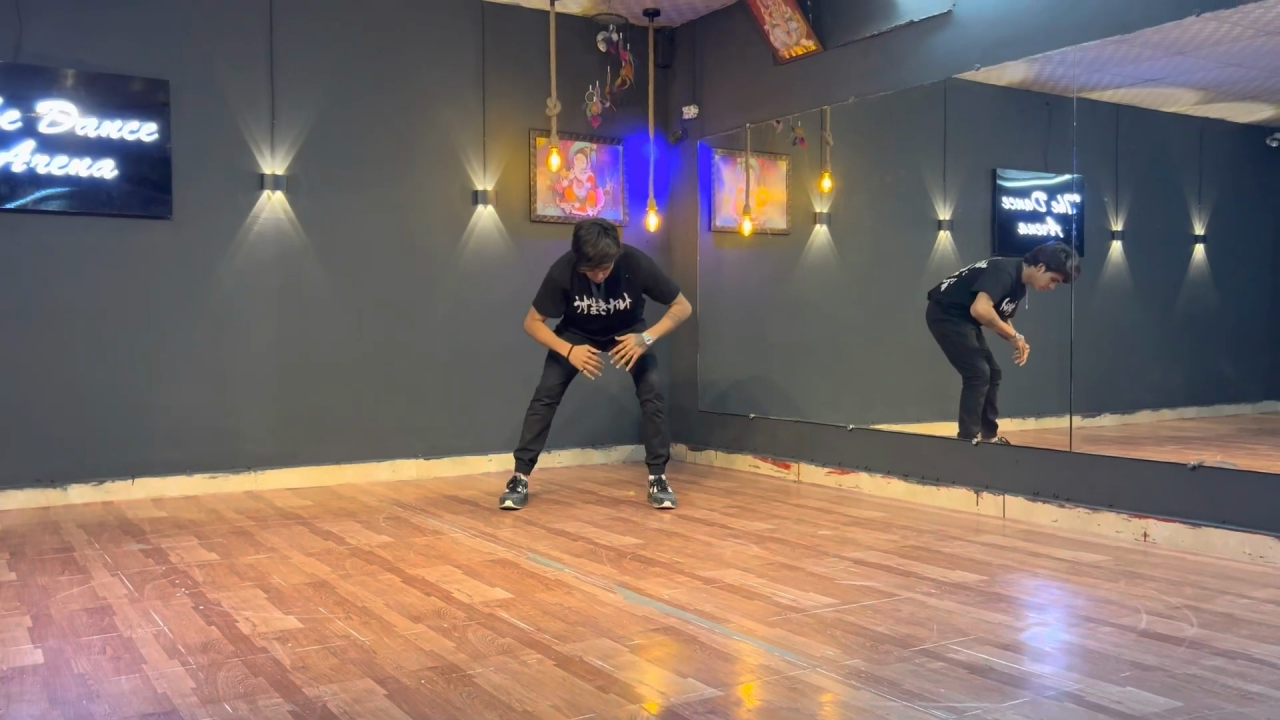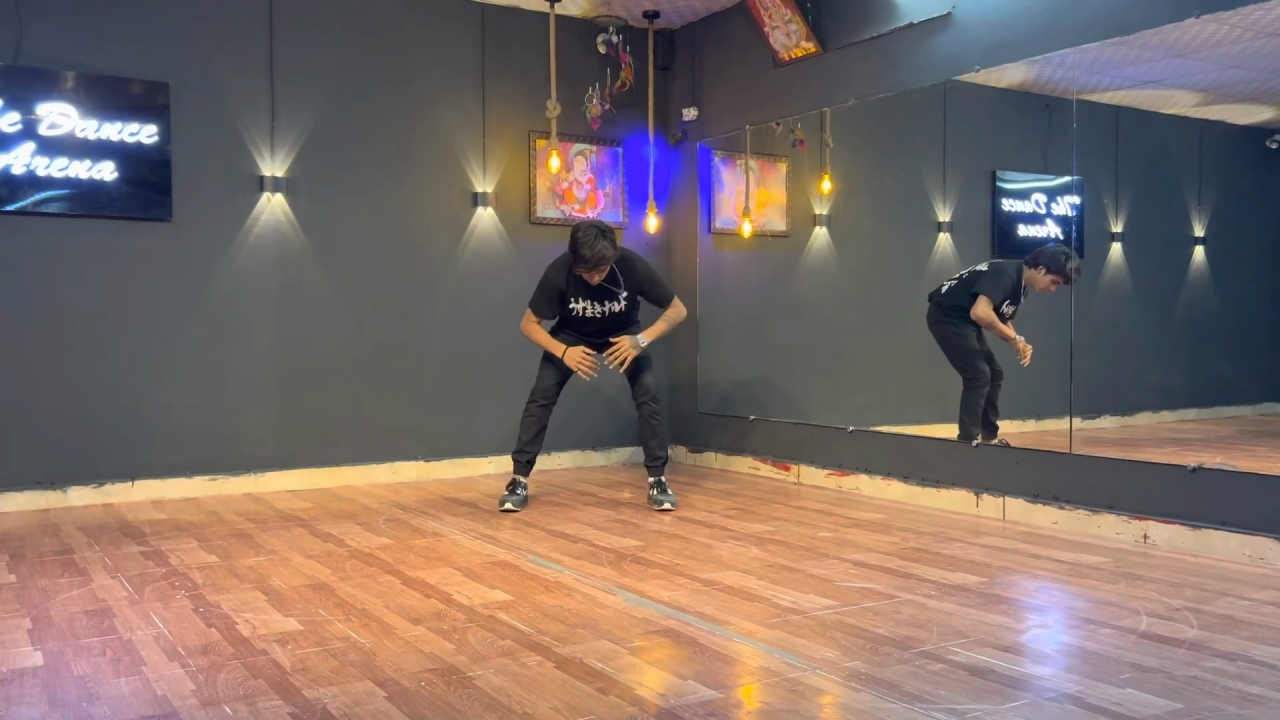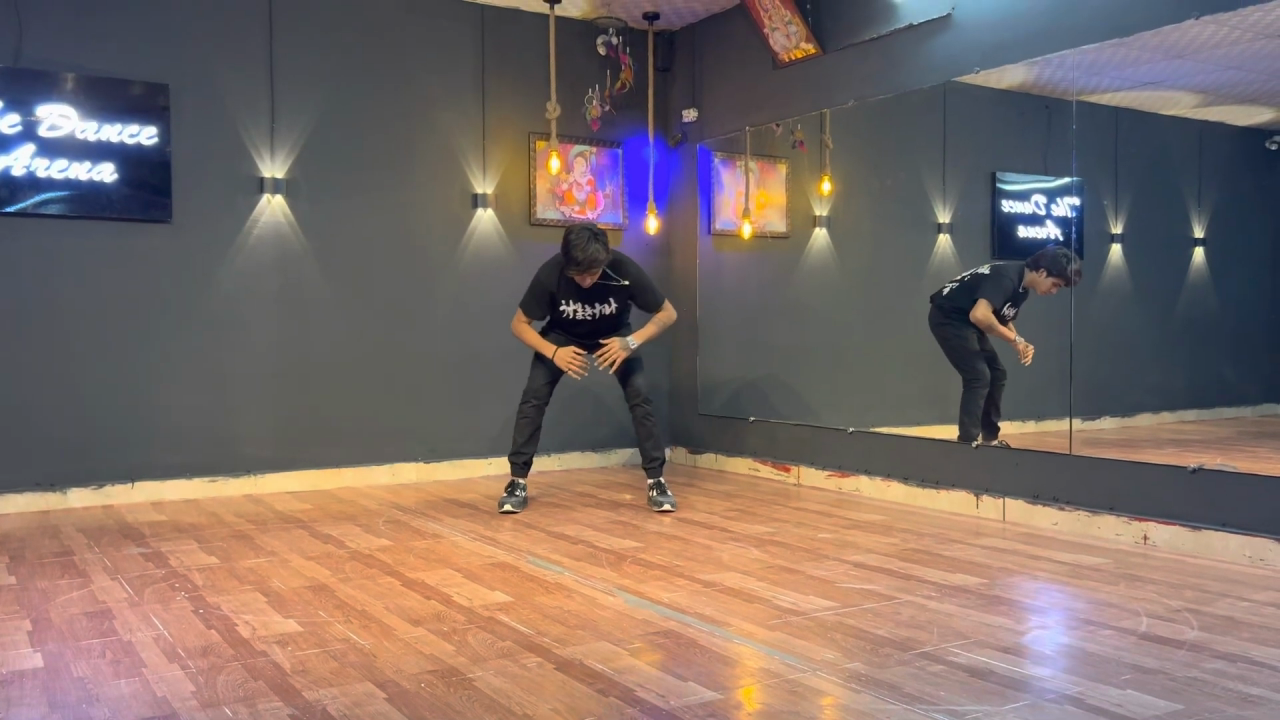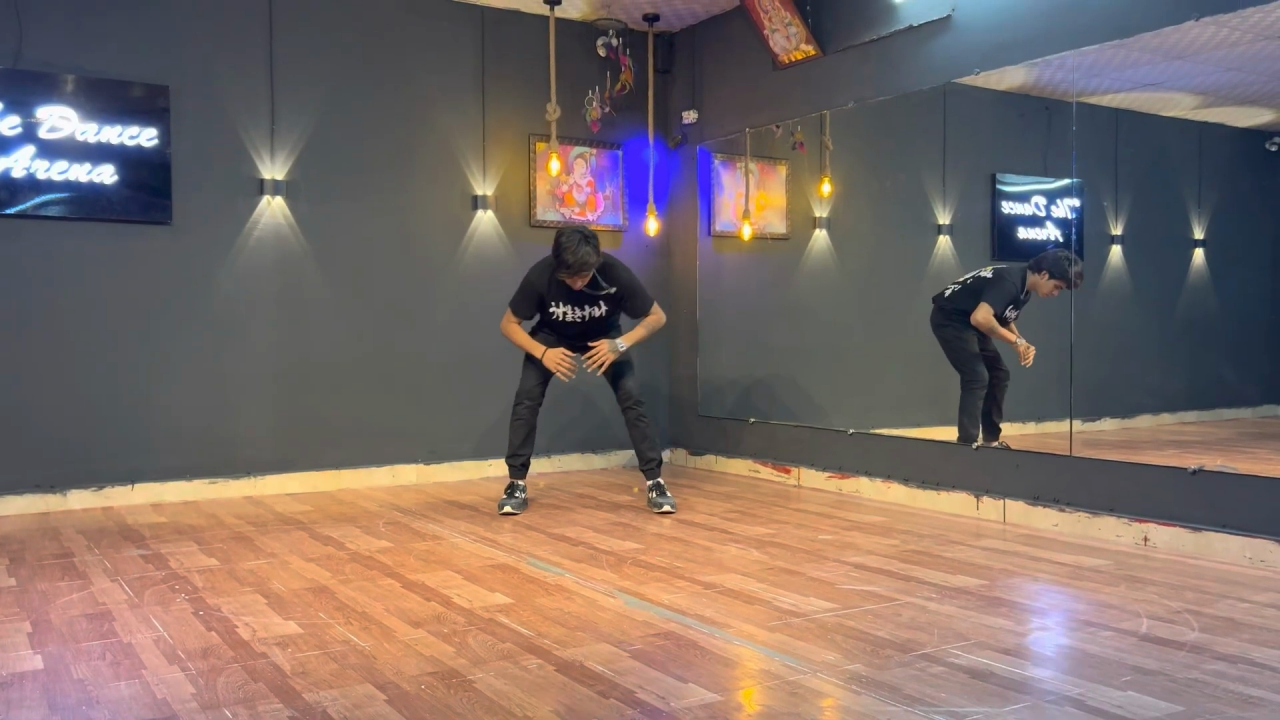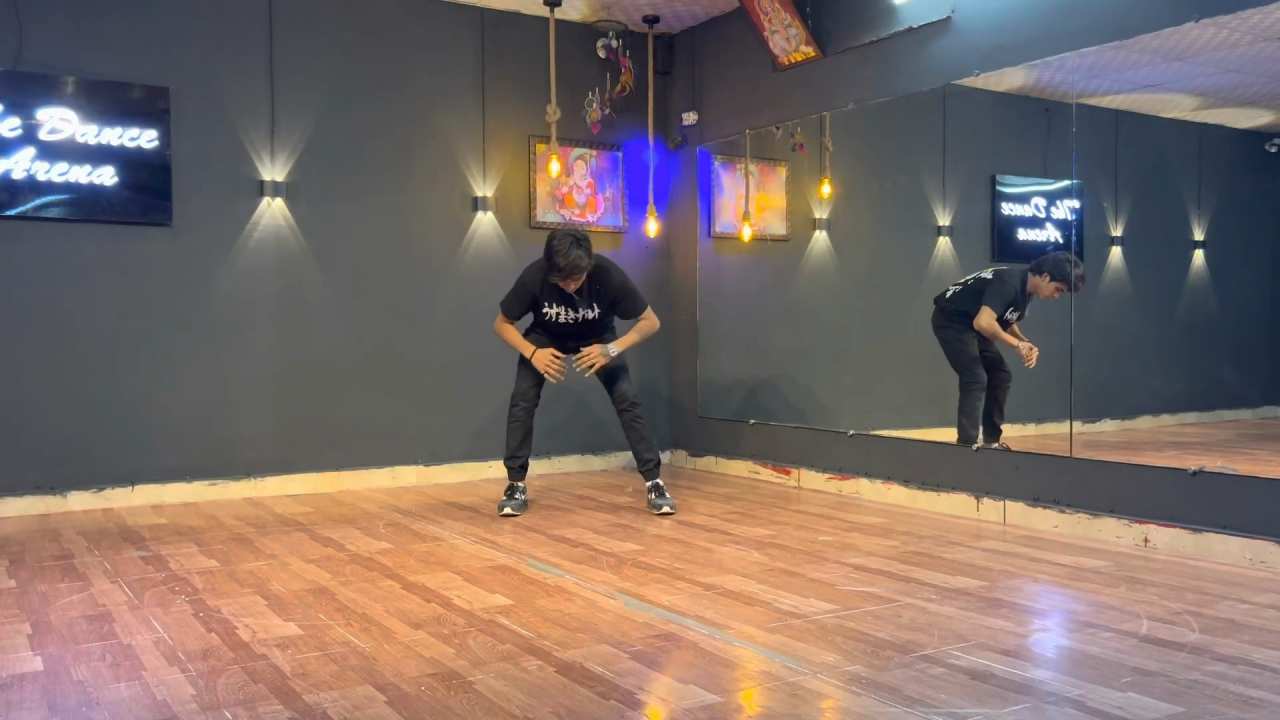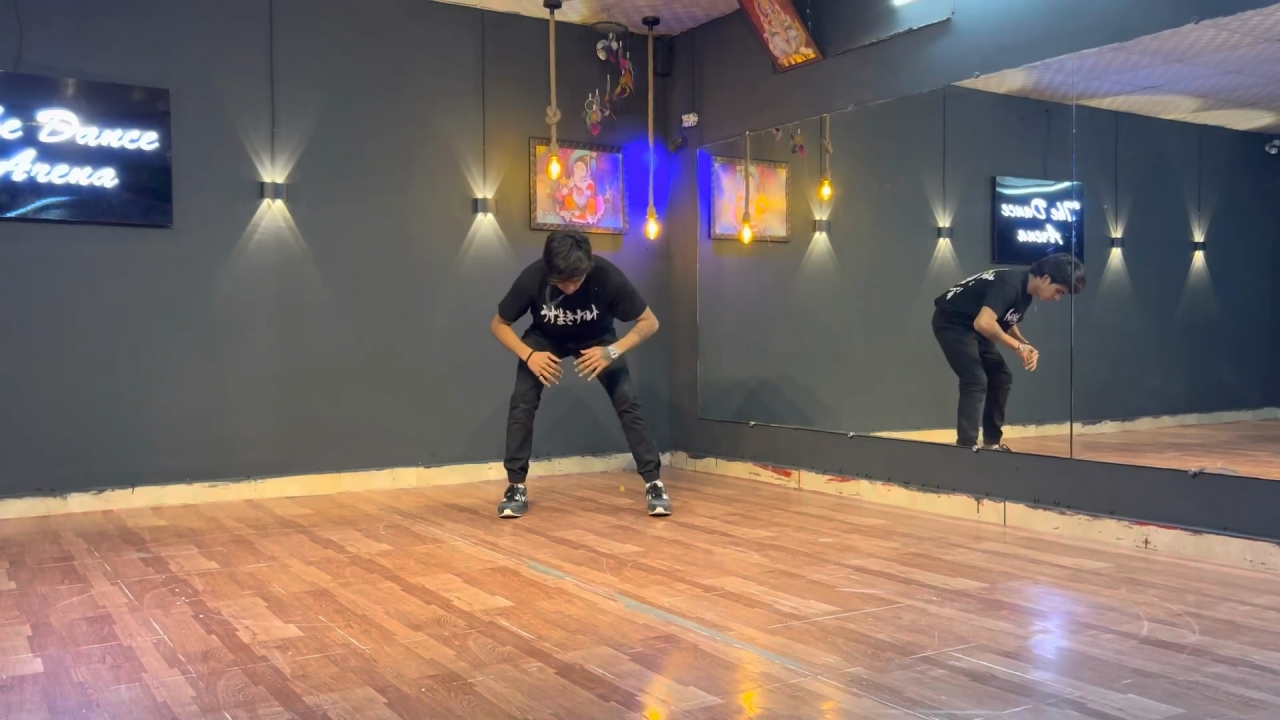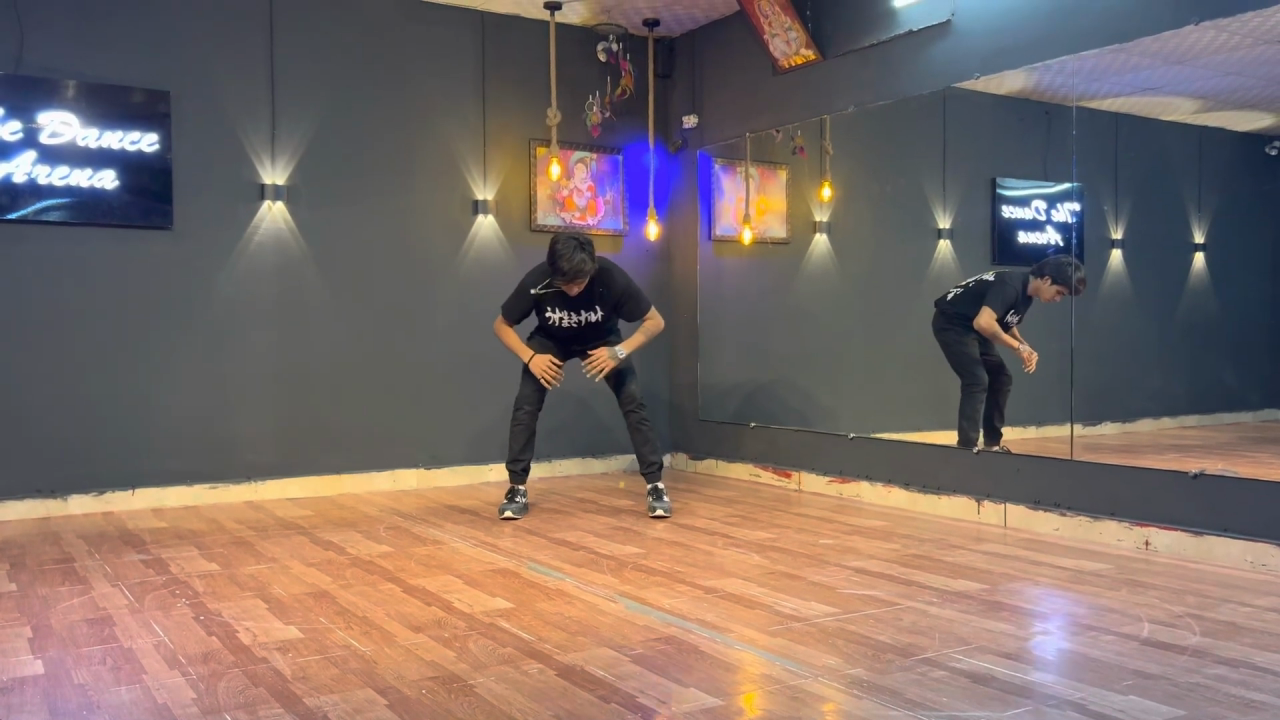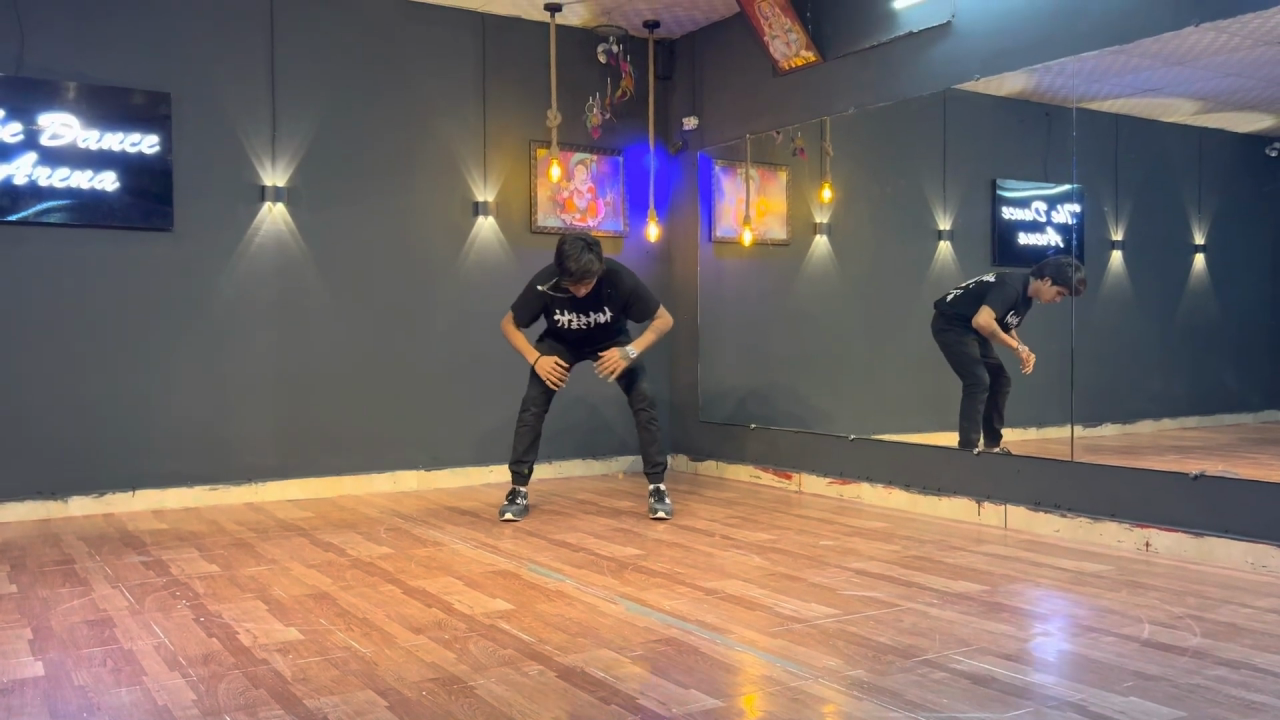
dt=0.1s
person 1, frame 1
left shoulder: (637, 264)
right shoulder: (562, 271)
left elbow: (682, 307)
right elbow: (533, 322)
left wrist: (647, 338)
right wrist: (568, 350)
left hip: (628, 332)
right hip: (576, 334)
left knee: (652, 394)
right knee: (545, 395)
left ankle: (658, 478)
right ankle: (521, 477)
person 1, frame 2
left shoulder: (633, 266)
right shoulder: (558, 272)
left elbow: (677, 310)
right elbow: (529, 323)
left wrist: (642, 340)
right wrist: (563, 352)
left hip: (623, 334)
right hip: (570, 335)
left knee: (647, 397)
right knee: (541, 396)
left ankle: (657, 479)
right ankle: (519, 480)
person 1, frame 3
left shoulder: (624, 270)
right shoulder: (550, 274)
left elbow: (668, 314)
right elbow: (520, 323)
left wrist: (631, 342)
right wrist: (554, 351)
left hip: (614, 335)
right hip: (562, 337)
left knee: (640, 397)
right knee: (533, 397)
left ankle: (656, 480)
right ankle: (518, 481)
person 1, frame 4
left shoulder: (615, 272)
right shoulder: (540, 274)
left elbow: (657, 317)
right elbow: (509, 323)
left wrist: (620, 345)
right wrist: (542, 353)
left hip: (604, 337)
right hip: (552, 338)
left knee: (632, 399)
right knee: (526, 399)
left ankle: (654, 481)
right ankle: (517, 483)
person 1, frame 5
left shoulder: (609, 275)
right shoulder: (534, 277)
left elbow: (650, 321)
right elbow: (502, 323)
left wrist: (613, 349)
right wrist: (533, 353)
left hip: (597, 339)
right hip: (546, 340)
left knee: (627, 400)
right knee: (522, 400)
left ankle: (654, 481)
right ankle: (516, 484)
person 1, frame 6
left shoulder: (608, 276)
right shoulder: (532, 278)
left elbow: (649, 322)
right elbow: (499, 324)
left wrist: (613, 351)
right wrist: (529, 355)
left hip: (597, 340)
right hip: (545, 341)
left knee: (627, 401)
right knee: (522, 402)
left ankle: (653, 483)
right ankle: (516, 486)
person 1, frame 7
left shoulder: (612, 278)
right shoulder: (536, 281)
left elbow: (655, 321)
right elbow: (501, 324)
left wrist: (620, 352)
right wrist: (529, 357)
left hip: (602, 342)
right hip: (550, 342)
left knee: (633, 402)
right knee: (526, 403)
left ankle: (655, 485)
right ankle: (517, 487)
person 1, frame 8
left shoulder: (620, 278)
right shoulder: (543, 283)
left elbow: (663, 319)
right elbow: (509, 325)
left wrist: (631, 351)
right wrist: (535, 359)
left hip: (612, 343)
right hip: (559, 344)
left knee: (643, 401)
right knee: (533, 405)
left ankle: (657, 486)
right ankle: (519, 489)
person 2, frame 1
left shoulder: (1020, 285)
right shoulder: (1004, 272)
left elbow: (1002, 319)
right elbow: (980, 309)
left wrist: (1019, 342)
right wrist: (1015, 336)
left hip: (964, 319)
right hip: (946, 314)
left knee: (992, 373)
right knee: (978, 374)
left ankle: (989, 436)
right ankle: (967, 439)
person 2, frame 2
left shoulder: (1021, 287)
right shoulder: (1004, 275)
left elbow: (1002, 321)
right elbow: (979, 312)
left wrist: (1020, 344)
right wrist: (1015, 337)
left hip: (964, 321)
right hip: (946, 317)
left knee: (993, 374)
right knee: (979, 376)
left ankle: (989, 437)
right ankle: (967, 441)
person 2, frame 3
left shoulder: (1022, 288)
right shoulder: (1006, 278)
left elbow: (1003, 320)
right elbow: (979, 315)
left wrist: (1021, 344)
right wrist: (1015, 339)
left hip: (967, 321)
right hip: (948, 318)
left knee: (996, 374)
right knee: (978, 376)
left ankle: (989, 438)
right ankle: (967, 442)
person 2, frame 4
left shoulder: (1024, 290)
right shoulder: (1009, 282)
left elbow: (1004, 321)
right elbow: (980, 318)
left wrist: (1023, 344)
right wrist: (1016, 341)
left hip: (968, 324)
right hip: (950, 320)
left knee: (999, 375)
right knee: (977, 378)
left ankle: (990, 439)
right ankle: (967, 443)
person 2, frame 5
left shoulder: (1025, 291)
right shoulder: (1009, 284)
left elbow: (1007, 323)
right elbow: (983, 323)
left wrist: (1026, 345)
right wrist: (1018, 345)
left hip: (970, 324)
right hip: (951, 321)
left knee: (1001, 376)
right knee: (976, 379)
left ankle: (991, 440)
right ankle: (967, 444)
person 2, frame 6
left shoulder: (1026, 292)
right shoulder: (1010, 285)
left elbow: (1007, 324)
right elbow: (983, 323)
left wrist: (1026, 347)
right wrist: (1018, 347)
left hip: (971, 326)
right hip: (951, 323)
left knee: (1001, 377)
right knee: (976, 381)
left ankle: (991, 442)
right ankle: (967, 445)
person 2, frame 7
left shoulder: (1026, 295)
right shoulder: (1011, 286)
left elbow: (1007, 326)
right elbow: (983, 322)
left wrist: (1025, 349)
right wrist: (1018, 347)
left hip: (971, 328)
right hip: (951, 324)
left knee: (1001, 379)
right knee: (977, 381)
left ankle: (992, 443)
right ankle: (967, 447)
person 2, frame 8
left shoulder: (1026, 296)
right shoulder: (1011, 287)
left elbow: (1005, 326)
right elbow: (981, 321)
left wrist: (1024, 351)
right wrist: (1017, 347)
left hip: (971, 330)
right hip: (951, 325)
left knee: (1000, 381)
right knee: (978, 382)
left ankle: (992, 445)
right ankle: (967, 449)
